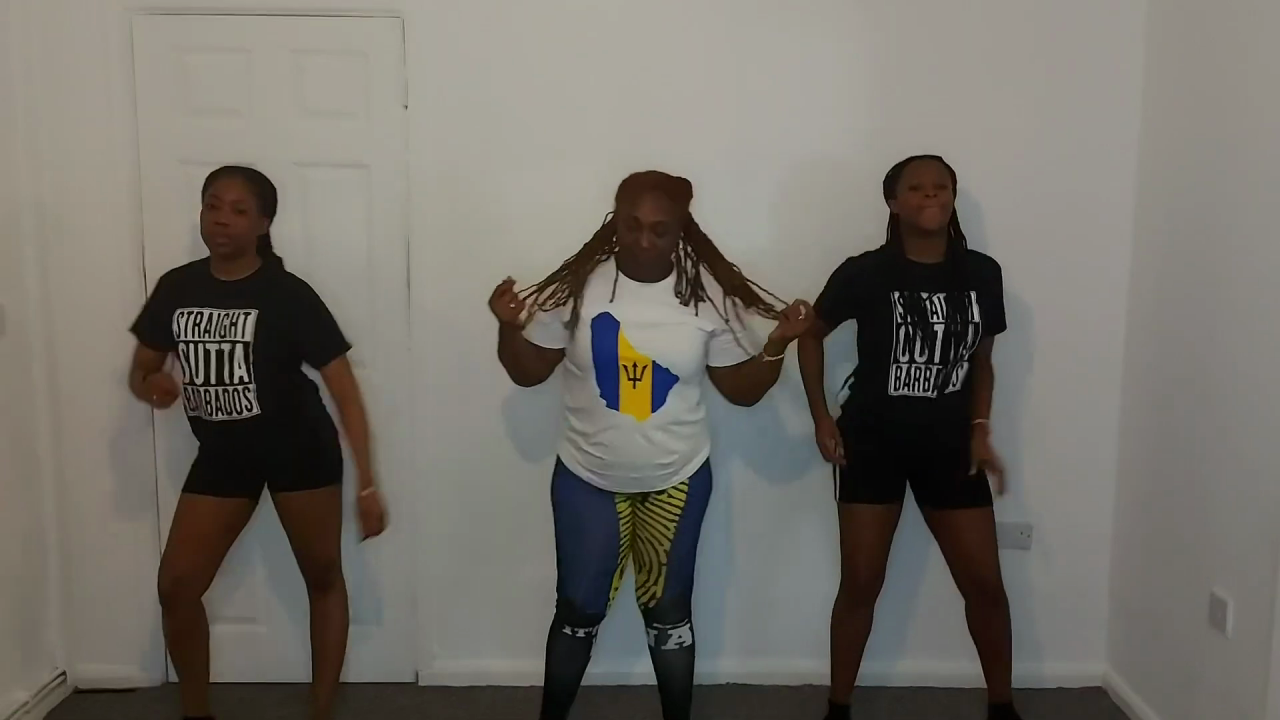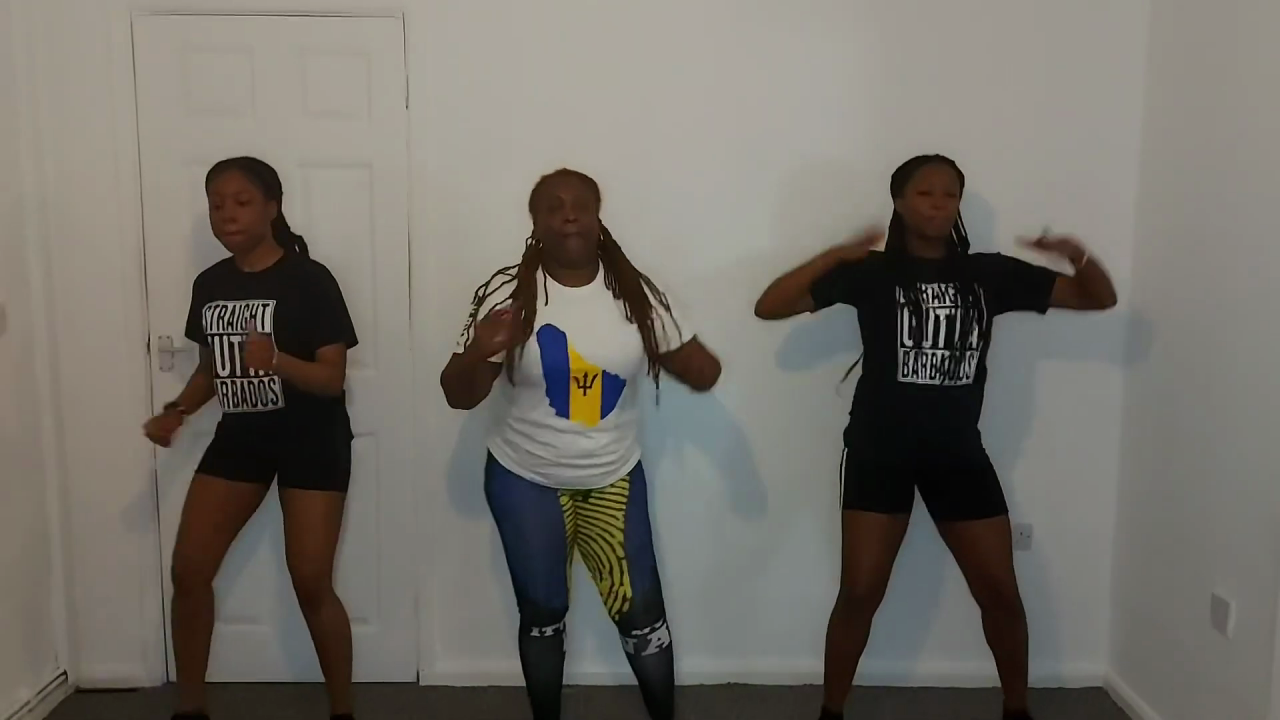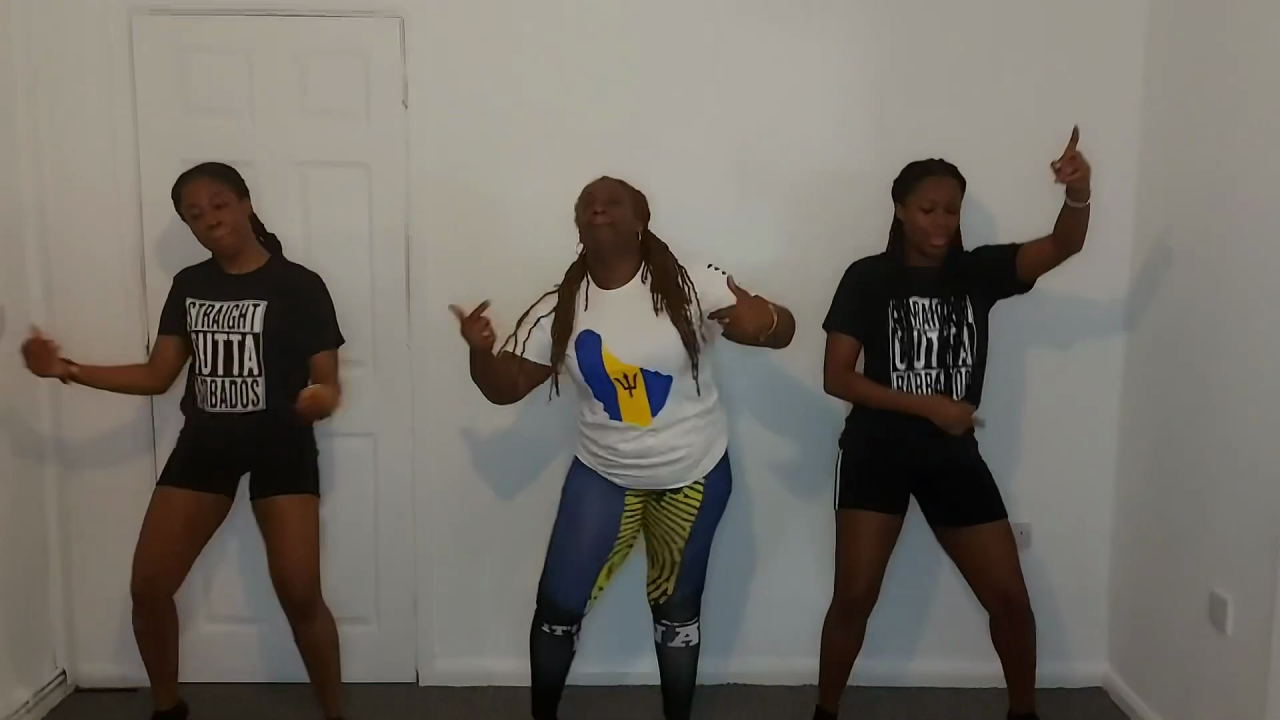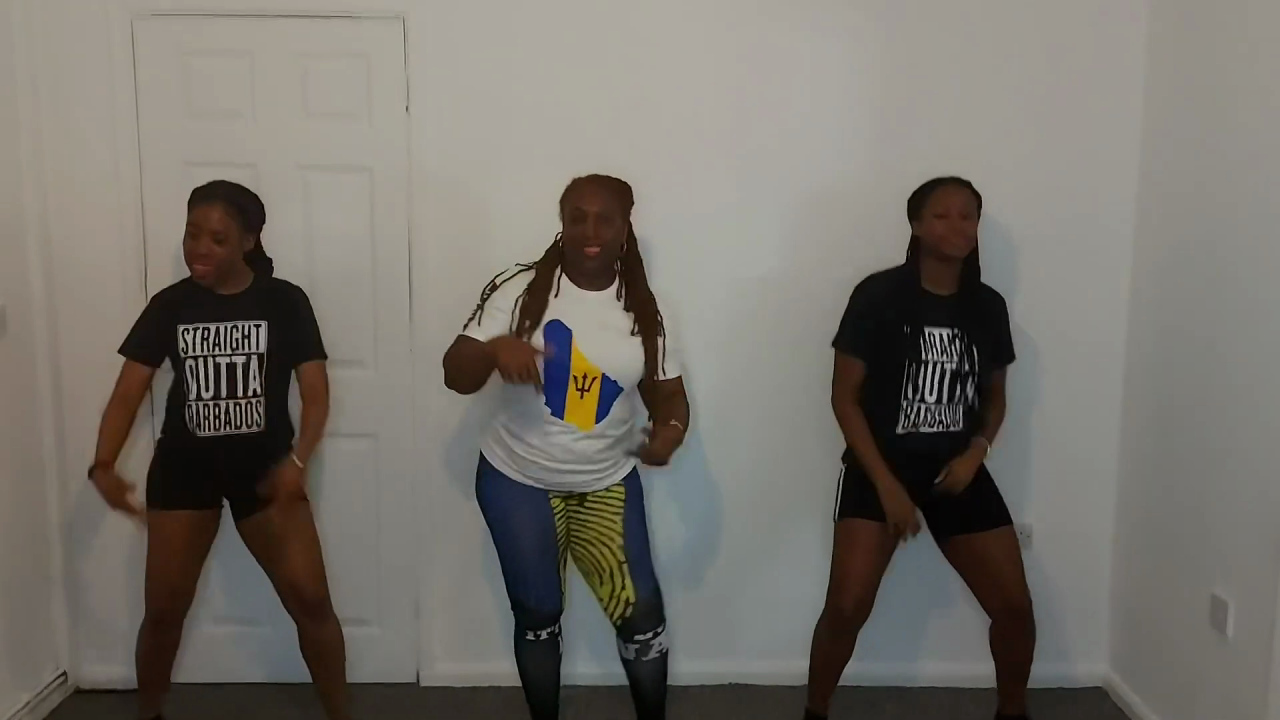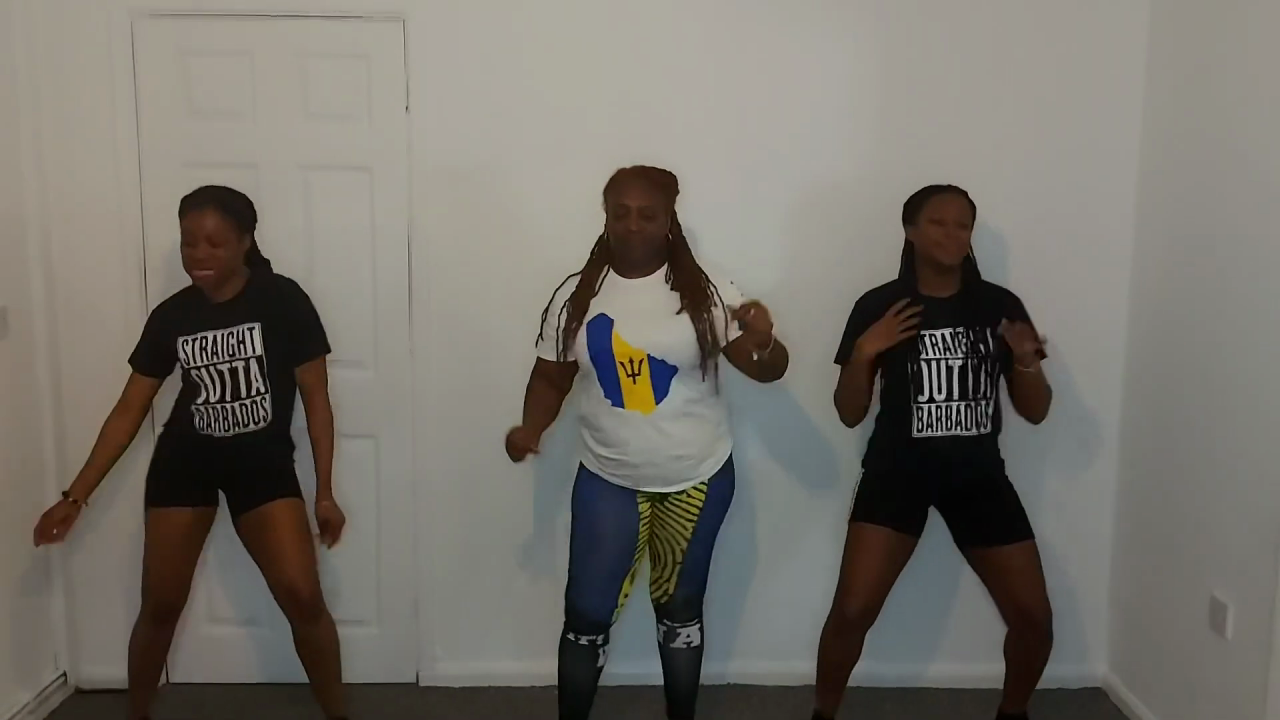
dt=1s
person 1, frame 1
left shoulder: (982, 272)
right shoulder: (865, 272)
right elbow: (811, 333)
left wrist: (981, 430)
right wrist: (819, 417)
left hip: (949, 445)
right hip: (872, 442)
left knee: (985, 584)
right knee: (860, 586)
person 1, frame 2
left shoulder: (989, 273)
right shoulder: (867, 270)
left elbow: (1099, 296)
right elbow: (769, 307)
left wrist: (1079, 256)
right wrist: (835, 254)
left hip: (958, 452)
right hip: (878, 450)
left knee: (1001, 592)
right knee: (859, 595)
person 1, frame 3
left shoulder: (980, 272)
right shoulder: (867, 279)
left elbow: (1062, 248)
right elbow: (836, 376)
left wrist: (1078, 194)
right wrist: (925, 404)
left hip: (954, 456)
right hip: (876, 453)
left knee: (1011, 601)
right knee: (854, 599)
person 1, frame 4
left shoulder: (989, 306)
right shoulder: (880, 295)
left elbow: (995, 395)
right elbow: (845, 396)
left wrist: (977, 449)
right wrist: (884, 485)
left hip: (955, 470)
right hip: (880, 468)
left knee: (1014, 605)
right knee: (847, 607)
person 1, frame 5
left shoulder: (1000, 306)
right shoulder: (879, 307)
left elbow: (1034, 410)
right elbow: (849, 413)
left wrist: (1029, 362)
right wrist: (862, 355)
left hip: (978, 475)
right hip: (895, 472)
left knee: (1033, 616)
right knee: (852, 612)
person 2, frame 1
left shoulder: (285, 295)
right shoulder: (177, 287)
left elbow: (342, 383)
right elbow: (141, 368)
left wrist: (366, 483)
right wrist: (151, 384)
left hip: (298, 448)
right hip: (222, 452)
left knee: (323, 577)
right knee: (176, 586)
person 2, frame 2
left shoulder: (311, 280)
right shoulder: (211, 284)
left elbow: (333, 377)
right elbow: (213, 368)
left wrist: (280, 363)
right wrist: (175, 410)
left hip: (313, 441)
right hip: (239, 438)
left knee: (313, 586)
right knee: (188, 571)
person 2, frame 3
left shoulder: (298, 285)
right shoulder: (190, 285)
left elbow: (327, 375)
right elbow: (157, 376)
left wrist: (323, 395)
right wrist: (64, 369)
left hip: (282, 448)
right hip: (203, 447)
left knee: (299, 595)
right knee: (150, 586)
person 2, frame 4
left shoulder: (284, 303)
right shoulder: (168, 306)
left elbow: (315, 392)
right elbow: (126, 394)
left wrist: (298, 461)
right wrist: (104, 465)
left hip: (264, 464)
right hip: (185, 464)
left knee: (309, 597)
right knee: (165, 608)
person 2, frame 5
left shoulder: (282, 300)
right shoulder: (171, 316)
left elbow: (315, 395)
right elbow: (130, 409)
left wrist: (325, 493)
right wrist: (75, 498)
left hip: (262, 464)
right hip: (182, 464)
left knee: (303, 598)
right knee: (161, 606)
person 3, frame 1
left shoulder: (708, 294)
right shoulder: (577, 283)
left elbow: (740, 390)
right elbow: (529, 372)
left wrist: (776, 348)
right wrist: (509, 327)
left hip: (676, 480)
right hip: (587, 478)
left knee: (667, 609)
right knee: (579, 611)
person 3, frame 2
left shoulder: (635, 292)
right shoulder: (506, 293)
left elbow: (690, 366)
right elbow: (459, 396)
left wrist: (701, 366)
right wrist: (483, 347)
left hip: (614, 479)
right hip: (525, 480)
left knee: (642, 610)
right knee: (542, 613)
person 3, frame 3
left shoulder: (690, 286)
right shoulder: (560, 308)
left elbow: (781, 330)
right elbow: (504, 387)
left wrist: (763, 318)
right wrist: (479, 348)
left hip: (692, 477)
right hip: (603, 476)
left knee: (676, 608)
right knee: (560, 605)
person 3, frame 4
left shoulder: (643, 308)
right shoulder: (519, 289)
left elbow: (666, 390)
right elbow: (457, 373)
left wrist: (671, 426)
right wrist: (498, 350)
left hip: (608, 484)
right hip: (518, 482)
left knee: (642, 612)
right knee: (538, 617)
person 3, frame 5
left shoulder: (704, 288)
right shoulder: (576, 293)
left elbow: (770, 369)
right elbow: (551, 378)
left wrist: (762, 339)
right wrist: (532, 424)
left hip: (697, 479)
right hip: (608, 480)
left knee: (678, 608)
right knee: (587, 615)
